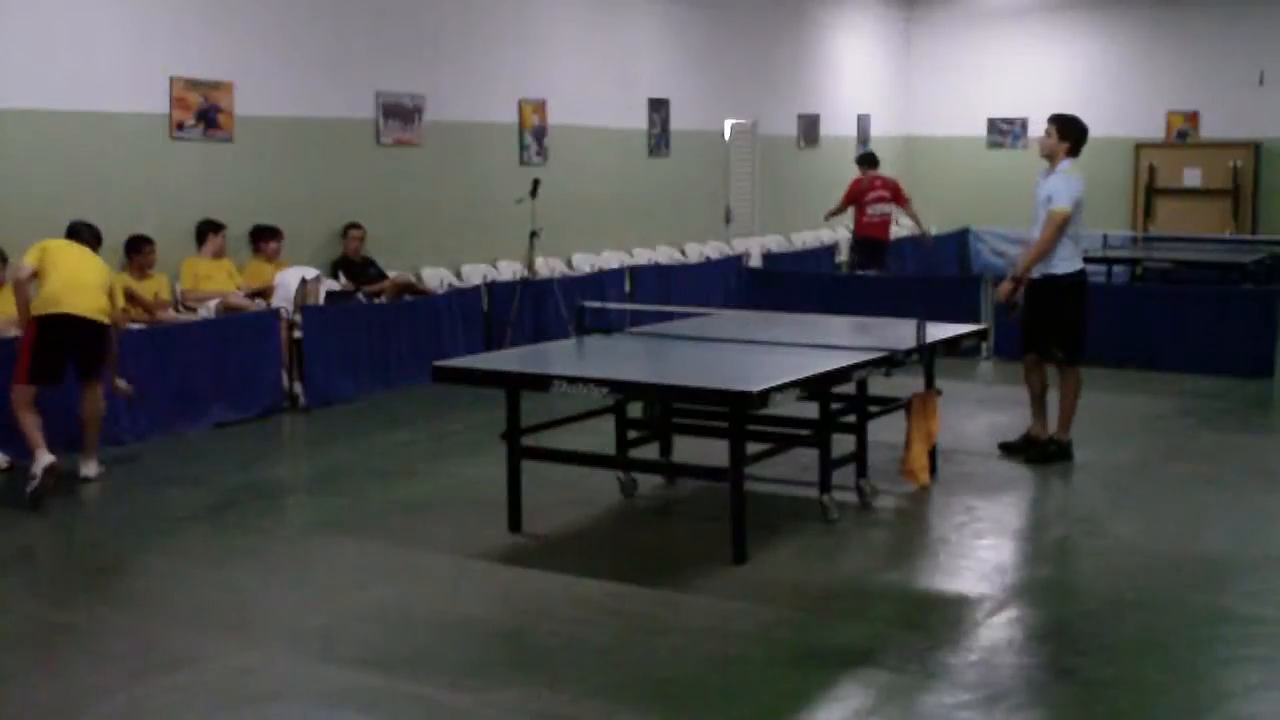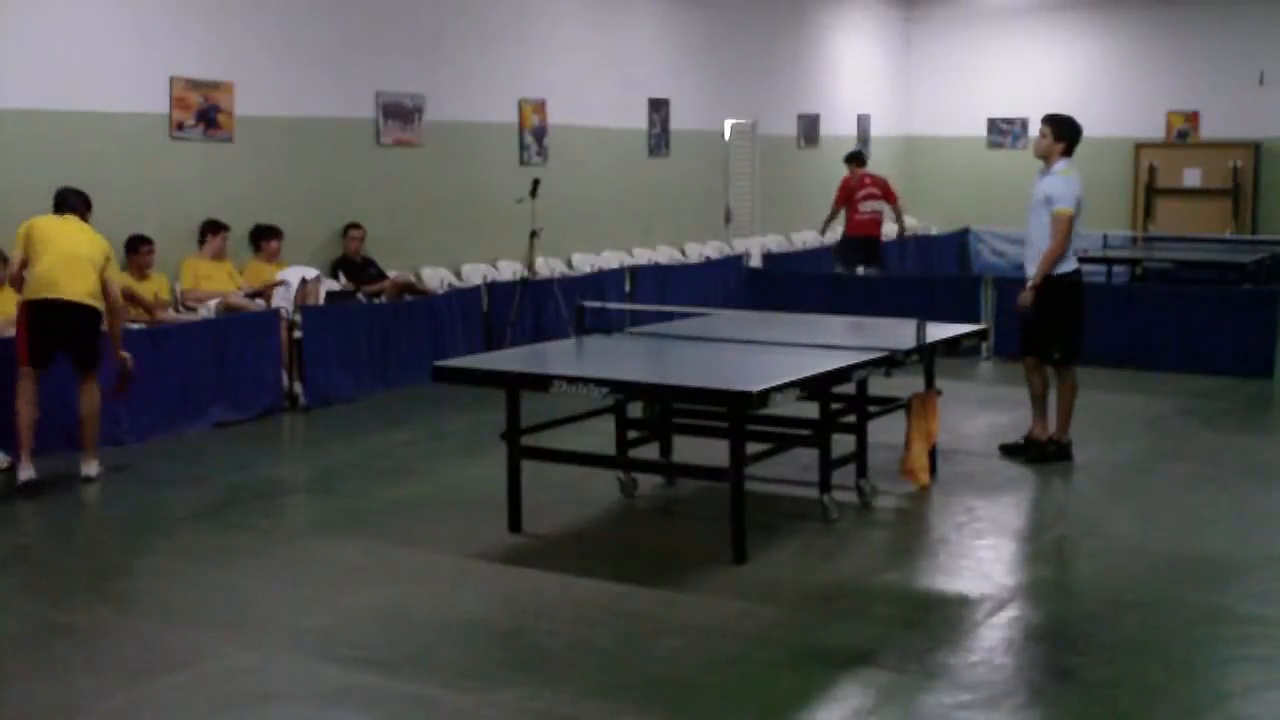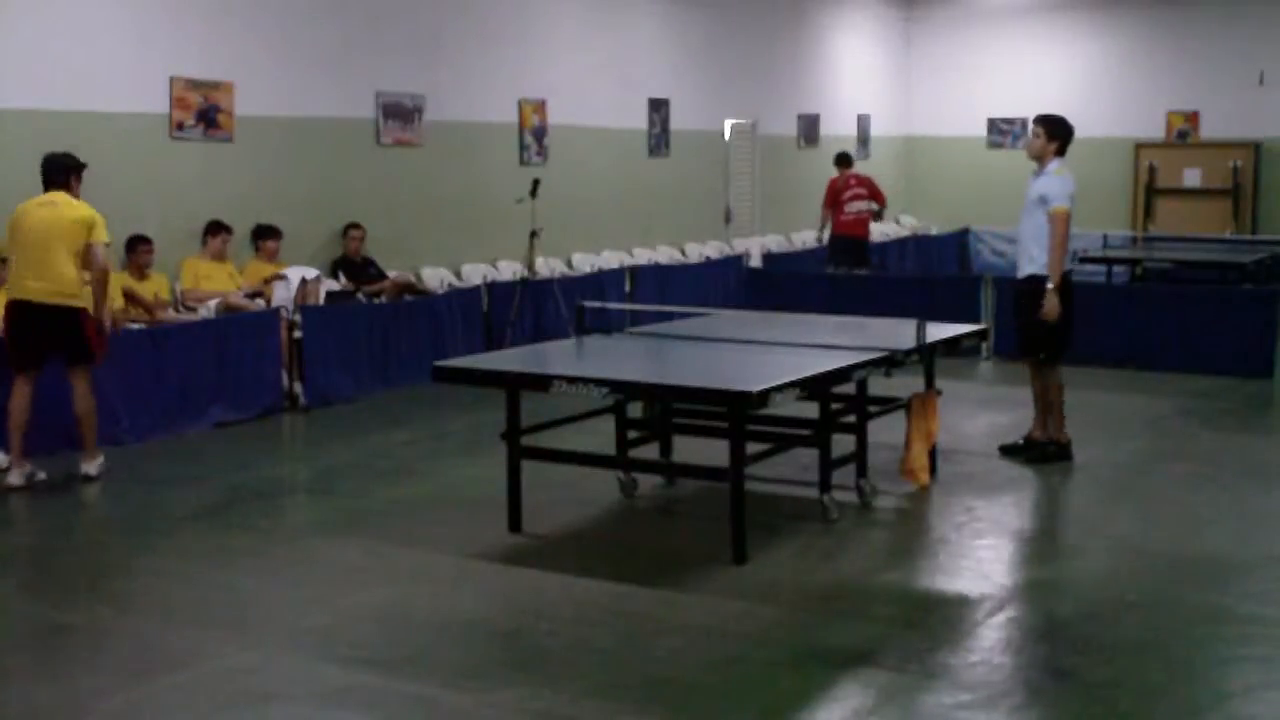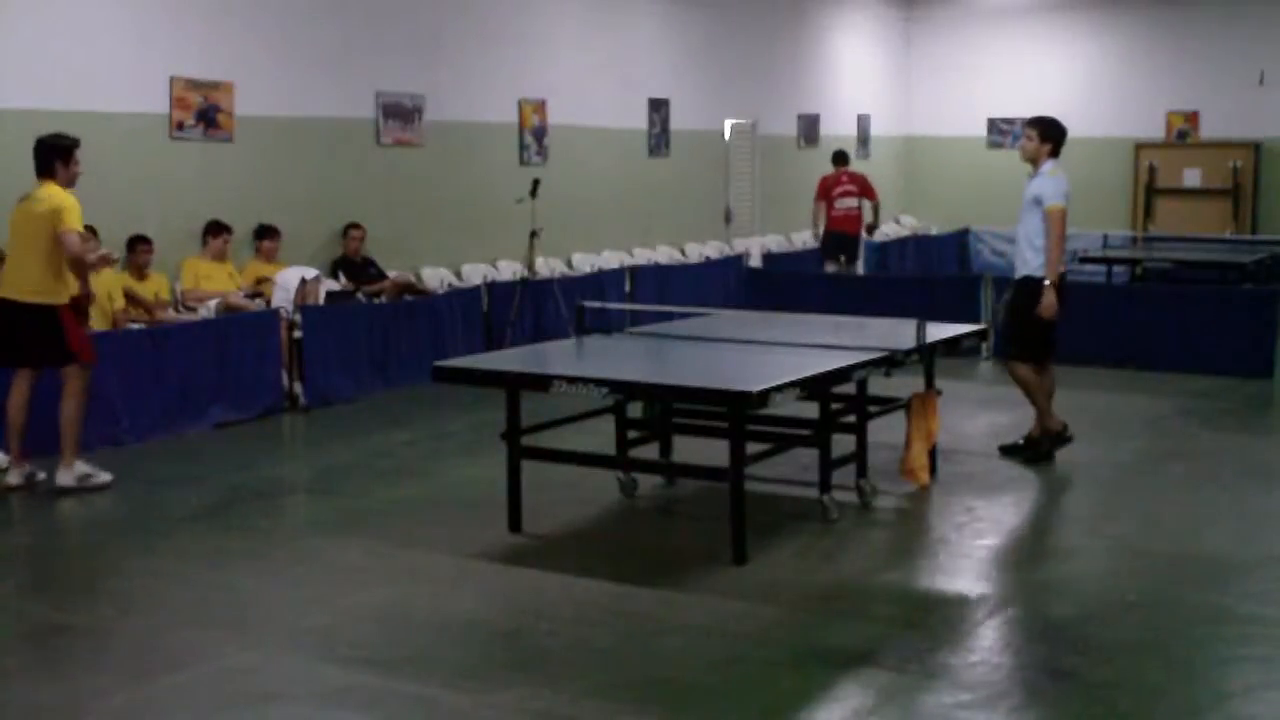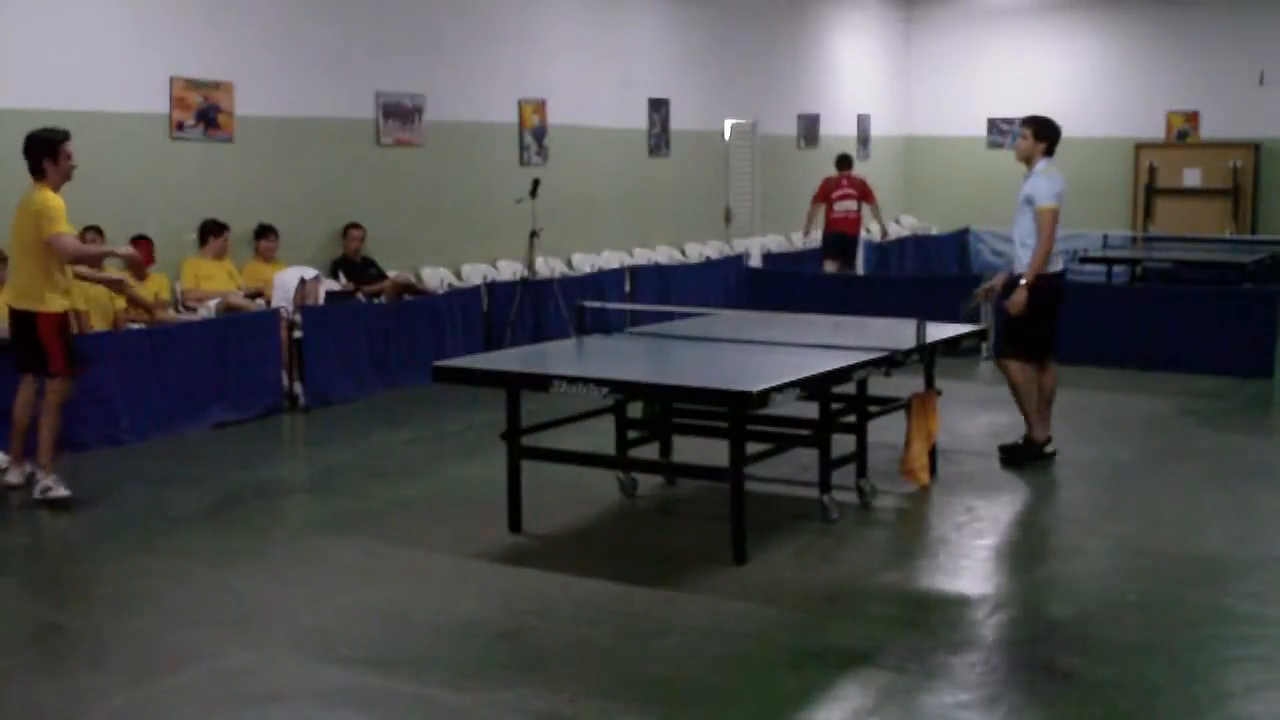
dt=0.2s
person 1, frame 1
left shoulder: (1067, 182)
right shoulder: (1049, 177)
left elbow: (1047, 240)
left wrist: (1012, 277)
right wrist: (1024, 278)
left hip: (1062, 281)
right hip: (1041, 280)
left knee: (1066, 363)
right knee: (1031, 357)
left ankle: (1061, 440)
right ankle: (1038, 432)
person 1, frame 2
left shoulder: (1064, 182)
right shoulder: (1046, 177)
left elbow: (1058, 244)
left wrist: (1032, 285)
left hip: (1057, 283)
right hip: (1040, 282)
left knee: (1062, 364)
right knee: (1031, 359)
left ankle: (1060, 440)
right ankle: (1038, 433)
person 1, frame 3
left shoulder: (1057, 181)
right shoulder: (1040, 178)
left elbow: (1059, 242)
left wrist: (1052, 291)
left hip: (1046, 282)
right hip: (1030, 280)
left knee: (1046, 364)
right knee: (1034, 362)
left ankle: (1059, 439)
right ankle: (1039, 434)
person 1, frame 4
left shoulder: (1051, 180)
right shoulder: (1038, 179)
left elbow: (1056, 239)
left wrist: (1050, 287)
right wrist: (1016, 288)
left hip: (1039, 282)
right hip: (1029, 280)
left knee: (1016, 359)
right knee: (1037, 361)
left ankle: (1053, 425)
right ankle: (1039, 432)
person 1, frame 5
left shoulder: (1044, 179)
right shoulder: (1036, 178)
left elbow: (1045, 241)
left wrist: (1023, 285)
right wrist: (1004, 276)
left hip: (1038, 281)
right hip: (1039, 279)
left knee: (1010, 356)
right knee: (1041, 359)
left ankle: (1039, 435)
right ankle: (1038, 434)
person 2, frame 1
left shoulder: (46, 246)
right shoulder: (102, 267)
left elbow: (20, 278)
right elbow: (113, 327)
left wrist: (26, 324)
right wrist: (114, 376)
left hip: (51, 316)
right hip: (94, 321)
left knee: (22, 398)
right knee: (92, 384)
left ankle: (41, 455)
right ankle: (89, 461)
person 2, frame 2
left shoulder: (33, 225)
right shoulder: (98, 239)
left elbow: (14, 274)
right elbow: (114, 300)
right wrist: (119, 349)
left hip: (41, 301)
right hip: (85, 306)
left knee: (27, 377)
right knee: (88, 379)
left ankle: (25, 462)
right ankle: (90, 460)
person 2, frame 3
right shoulder: (87, 214)
right elbow: (101, 266)
right wrist: (100, 311)
right hip: (66, 302)
right knee: (80, 375)
right ankle: (91, 458)
person 2, frame 4
right shoulder: (64, 201)
right elbow: (72, 252)
left wrist: (91, 259)
right wrist: (85, 282)
right hip: (47, 301)
right knee: (76, 377)
right ankle: (69, 466)
person 2, frame 5
left shoulder: (33, 201)
right shoulder: (47, 203)
right elbow: (70, 251)
left wrist: (98, 277)
right wrist: (114, 252)
right hip: (43, 308)
left knee: (30, 383)
right knee: (58, 390)
right ankle: (45, 477)
